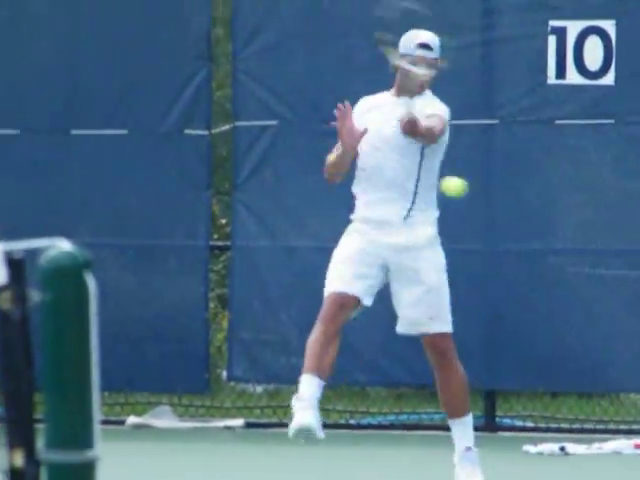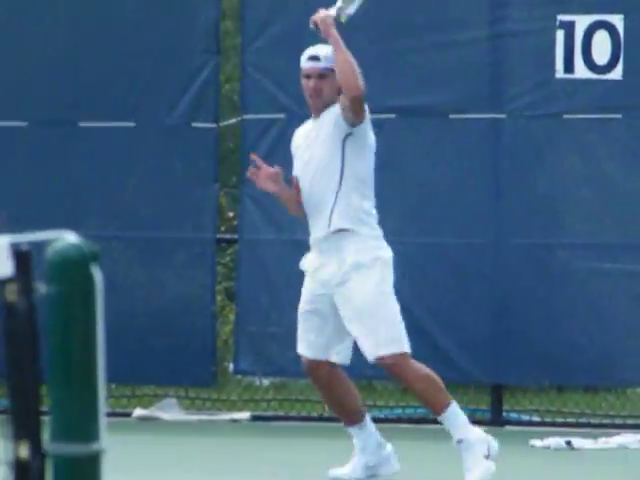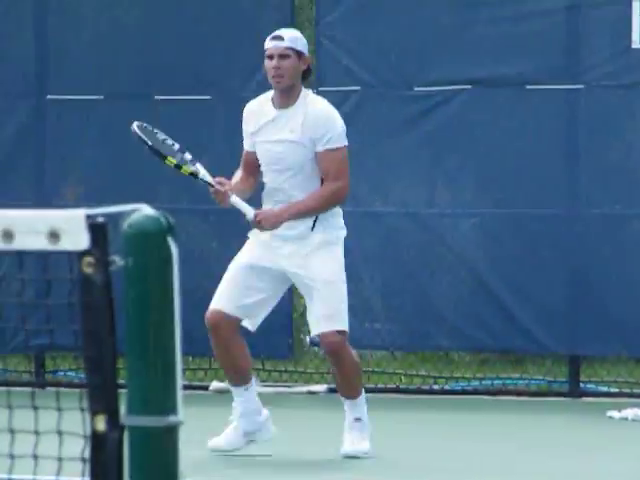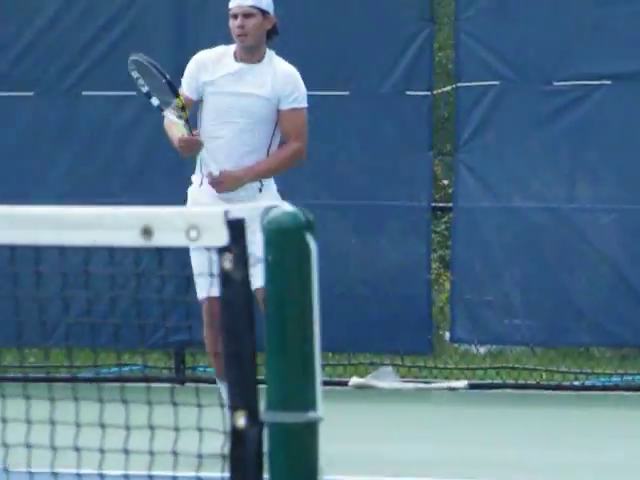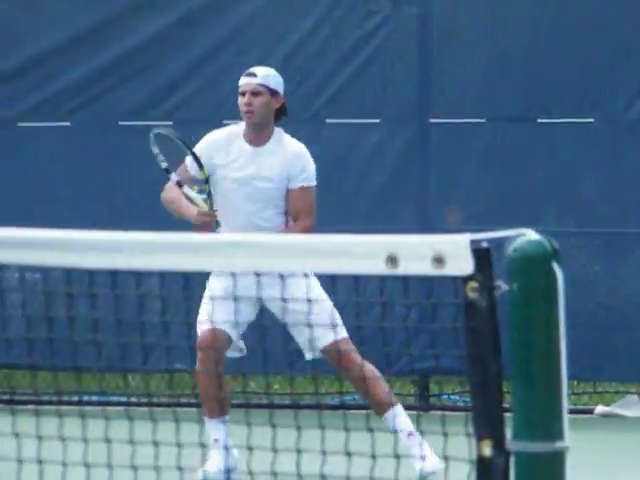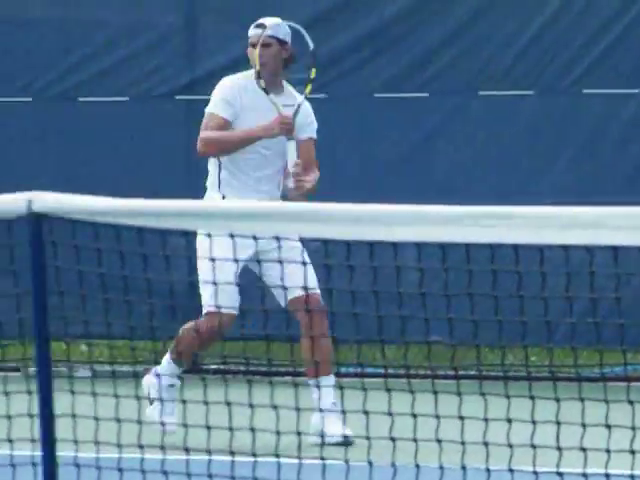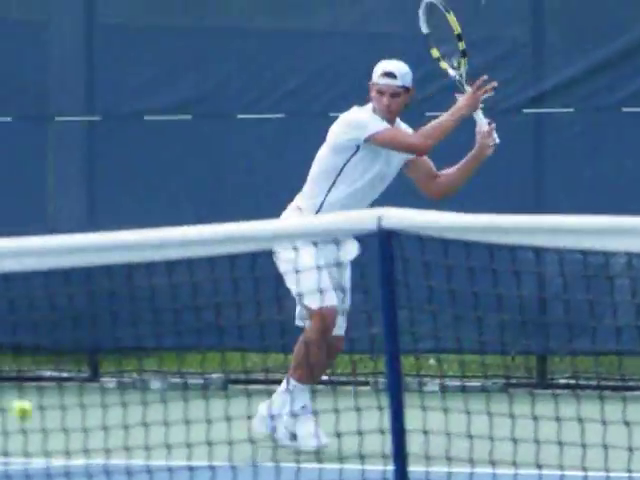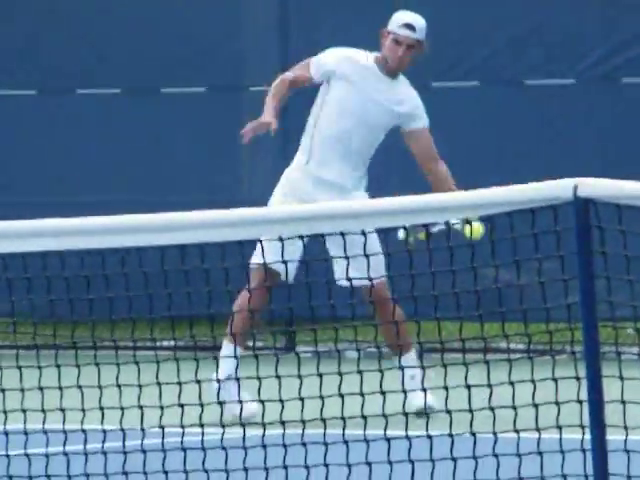
dt=0.4s
person 1, frame 1
left shoulder: (435, 110)
right shoulder: (367, 107)
left elbow: (427, 131)
right elbow: (333, 174)
left wrist: (414, 118)
right wrist: (346, 146)
left hip: (416, 239)
right hip: (365, 231)
left knee: (440, 347)
right knee: (335, 308)
right ankle: (305, 413)
person 1, frame 2
left shoulder: (348, 118)
right shoulder: (302, 135)
left elbow: (354, 95)
left wrist: (331, 28)
right wrist: (280, 189)
left hip: (361, 262)
right hip: (323, 264)
left knee: (394, 363)
right knee: (318, 370)
left ankle: (471, 441)
person 1, frame 3
left shoulder: (324, 116)
right shoulder: (253, 111)
left elbow: (337, 188)
left wrist: (280, 214)
right wrist: (231, 188)
left hip: (315, 240)
right hip: (266, 239)
left knee: (333, 340)
right knee: (219, 322)
left ankle: (357, 420)
right ankle: (250, 418)
person 1, frame 4
left shoulder: (287, 78)
right shoulder: (204, 63)
left elbow: (296, 146)
right elbow: (174, 113)
left wrist: (243, 175)
right wrist: (179, 138)
left hip: (256, 199)
right hip: (206, 198)
left knee: (266, 300)
right knee: (213, 308)
person 1, frame 5
left shoulder: (296, 155)
right shoulder: (216, 142)
left elbow: (302, 225)
right elbow: (170, 192)
right wrist: (193, 213)
left hip: (287, 270)
right hip: (233, 270)
left knee: (344, 355)
right knee: (209, 344)
left ankle: (410, 439)
person 1, frame 6
left shoulder: (301, 107)
right shoulder: (232, 88)
left elbow: (307, 172)
right elbow: (206, 146)
left wrist: (306, 181)
right wrist: (268, 131)
left knee: (311, 307)
right knee: (216, 321)
left ankle: (326, 414)
right ankle: (163, 381)
person 1, frame 7
left shoulder: (400, 132)
right shoulder: (358, 119)
left elbow: (436, 188)
right elbow: (420, 147)
left wrist: (478, 154)
right wrist: (462, 108)
left hip: (336, 242)
right hip: (301, 236)
left knee: (331, 343)
right knee: (324, 316)
left ankle: (279, 412)
right ankle: (298, 410)
person 1, frame 8
left shoulder: (407, 99)
right shoulder: (341, 60)
left elbow: (432, 163)
right elbow: (283, 82)
right wrist: (269, 114)
left hip: (347, 196)
right hip: (300, 184)
left knee: (378, 294)
right knee: (261, 277)
left ankle: (413, 380)
right ankle: (228, 374)
